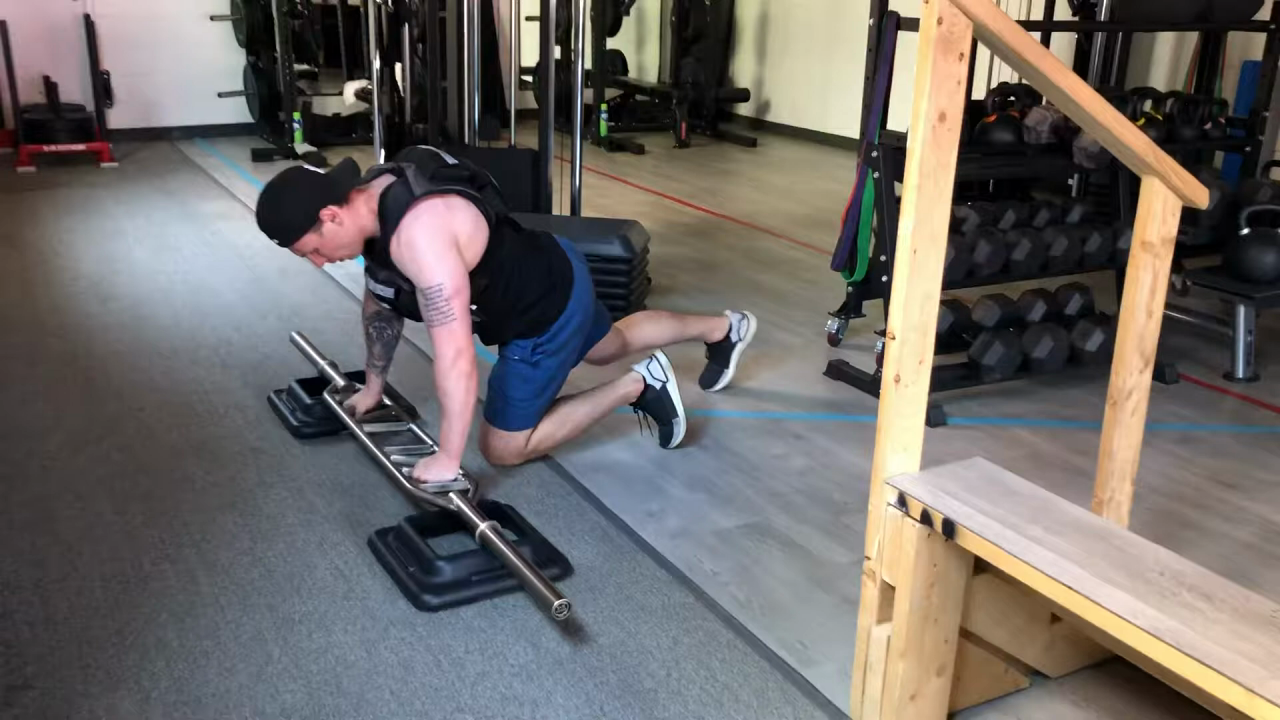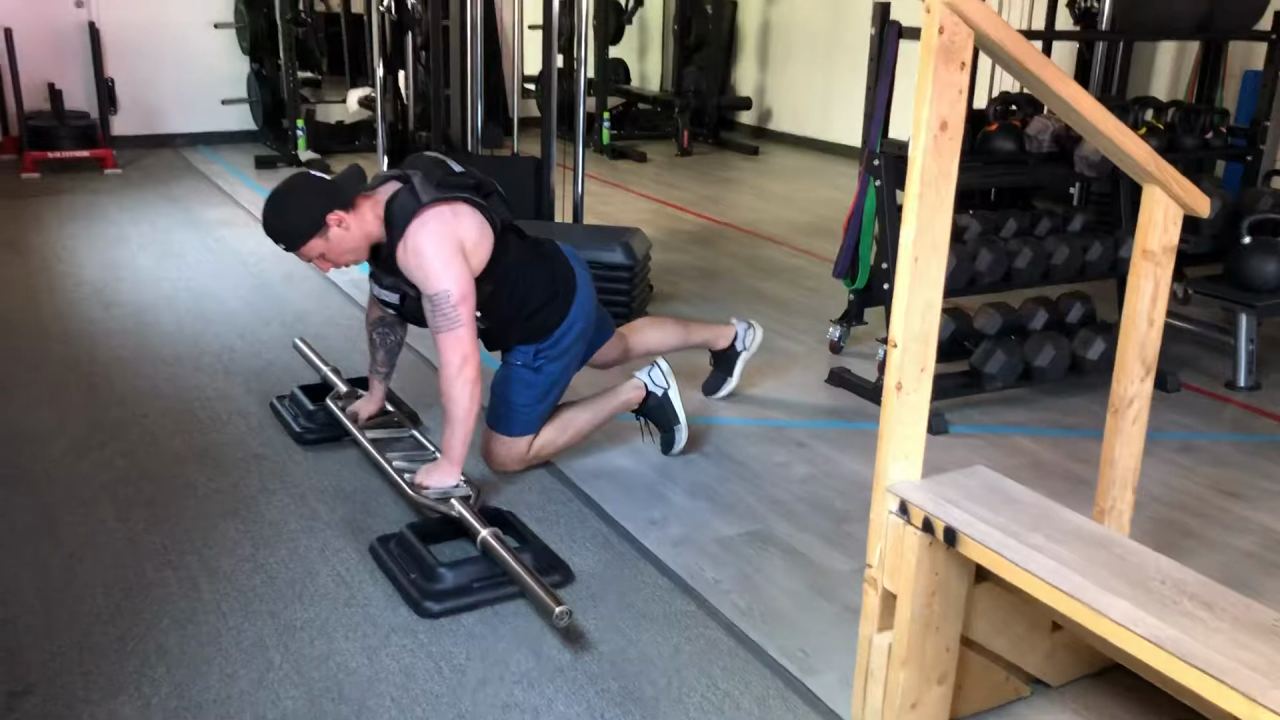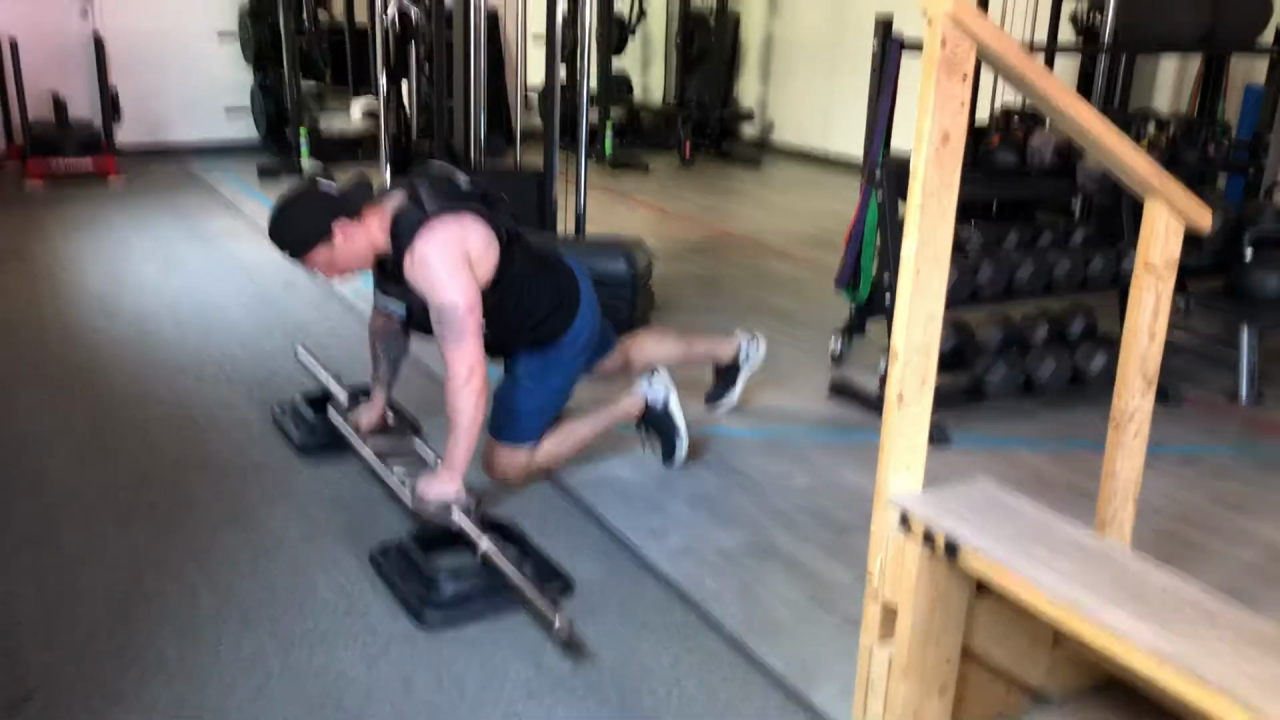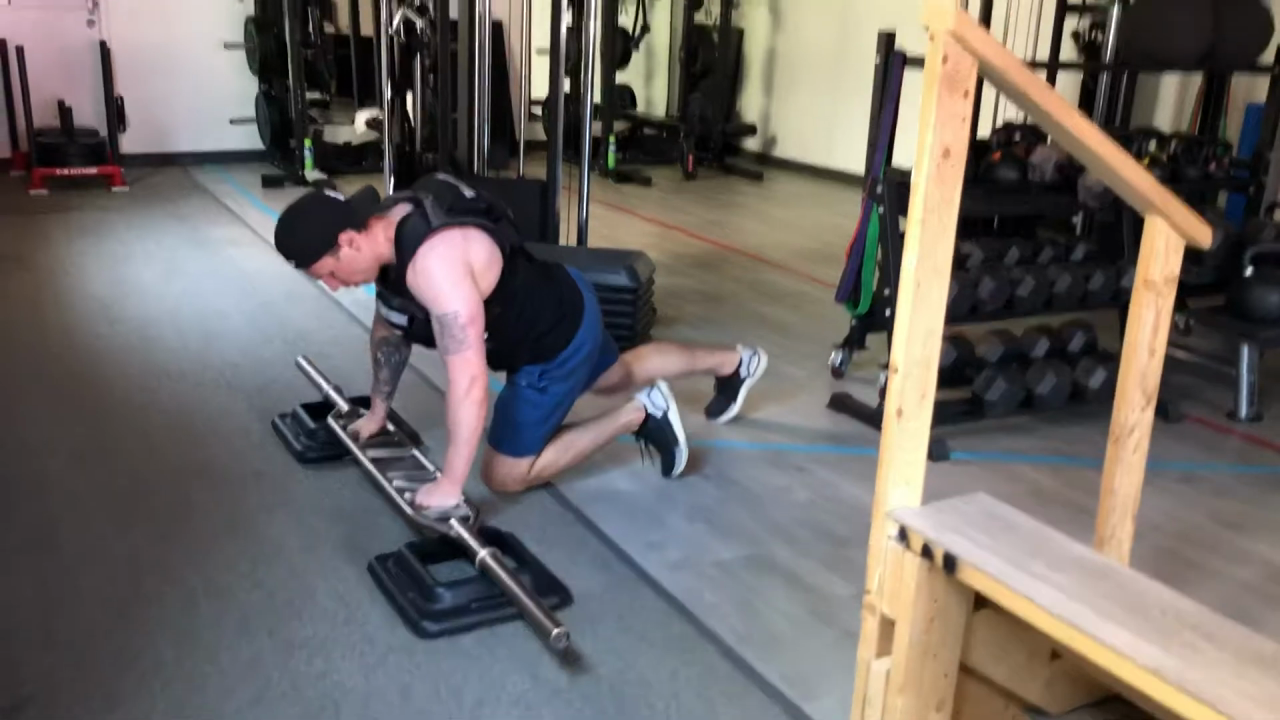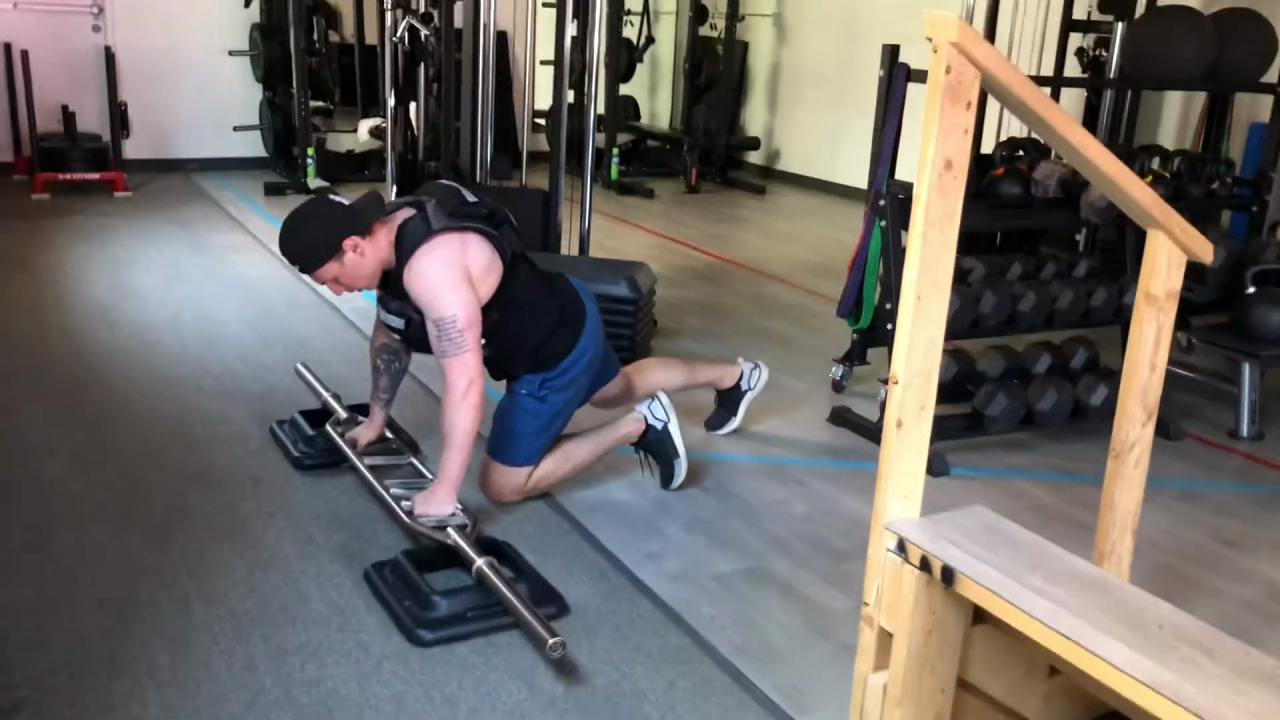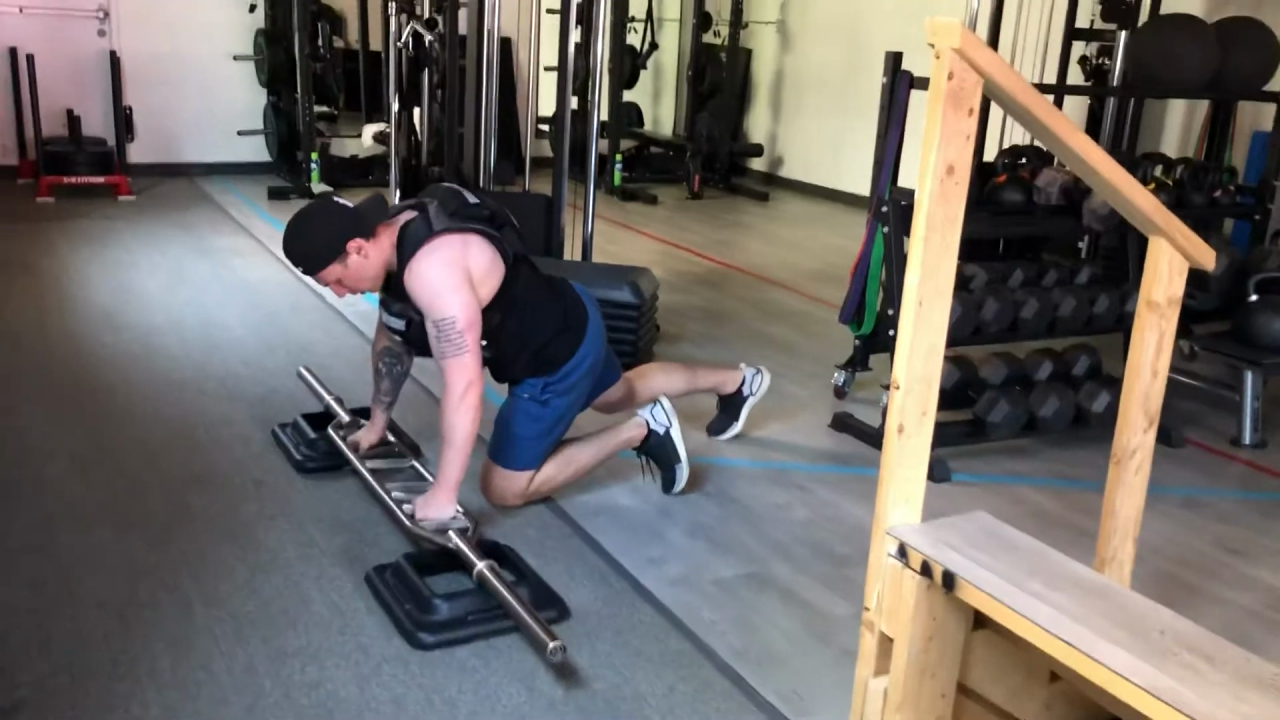
dt=0.1s
person 1, frame 1
left shoulder: (416, 231)
right shoulder: (372, 199)
left elbow: (455, 353)
right elbow: (381, 298)
left wrist: (447, 460)
right wrist: (373, 386)
left hip: (548, 308)
right hip: (550, 276)
left knee: (503, 448)
right knee: (611, 345)
left ankle: (638, 386)
right ankle: (724, 329)
person 1, frame 2
left shoulder: (423, 238)
right shoulder: (378, 205)
left elbow: (461, 360)
right elbow: (385, 304)
left wrist: (449, 466)
right wrist: (376, 392)
left hip: (551, 314)
right hip: (554, 282)
left knee: (505, 454)
right knee: (615, 350)
left ankle: (640, 392)
right ankle: (728, 337)
person 1, frame 3
left shoulder: (429, 250)
right shoulder: (382, 218)
left elbow: (467, 369)
right elbow: (389, 314)
left wrist: (450, 476)
right wrist: (378, 402)
left hip: (554, 326)
right hip: (556, 295)
left knee: (506, 463)
right knee: (616, 359)
left ankle: (639, 403)
right ankle: (732, 350)
person 1, frame 4
left shoulder: (433, 261)
right shoulder: (388, 229)
left elbow: (469, 380)
right elbow: (390, 326)
left wrist: (449, 486)
right wrist: (378, 411)
left hip: (557, 340)
right hip: (559, 307)
left knee: (505, 474)
right knee: (617, 376)
left ankle: (640, 414)
right ankle: (733, 363)
person 1, frame 5
left shoulder: (430, 264)
right shoulder: (392, 233)
left elbow: (466, 384)
right elbow: (391, 332)
left wrist: (443, 492)
right wrist: (376, 417)
left hip: (557, 348)
right hip: (561, 319)
left knee: (503, 485)
right knee: (618, 389)
left ankle: (639, 427)
right ankle: (734, 375)
person 1, frame 6
left shoulder: (431, 266)
right shoulder: (394, 236)
left elbow: (464, 386)
right elbow: (393, 336)
left wrist: (444, 495)
right wrist: (377, 420)
left hip: (559, 352)
right hip: (564, 322)
left knee: (505, 489)
right knee: (620, 394)
left ankle: (641, 431)
right ankle: (736, 381)
